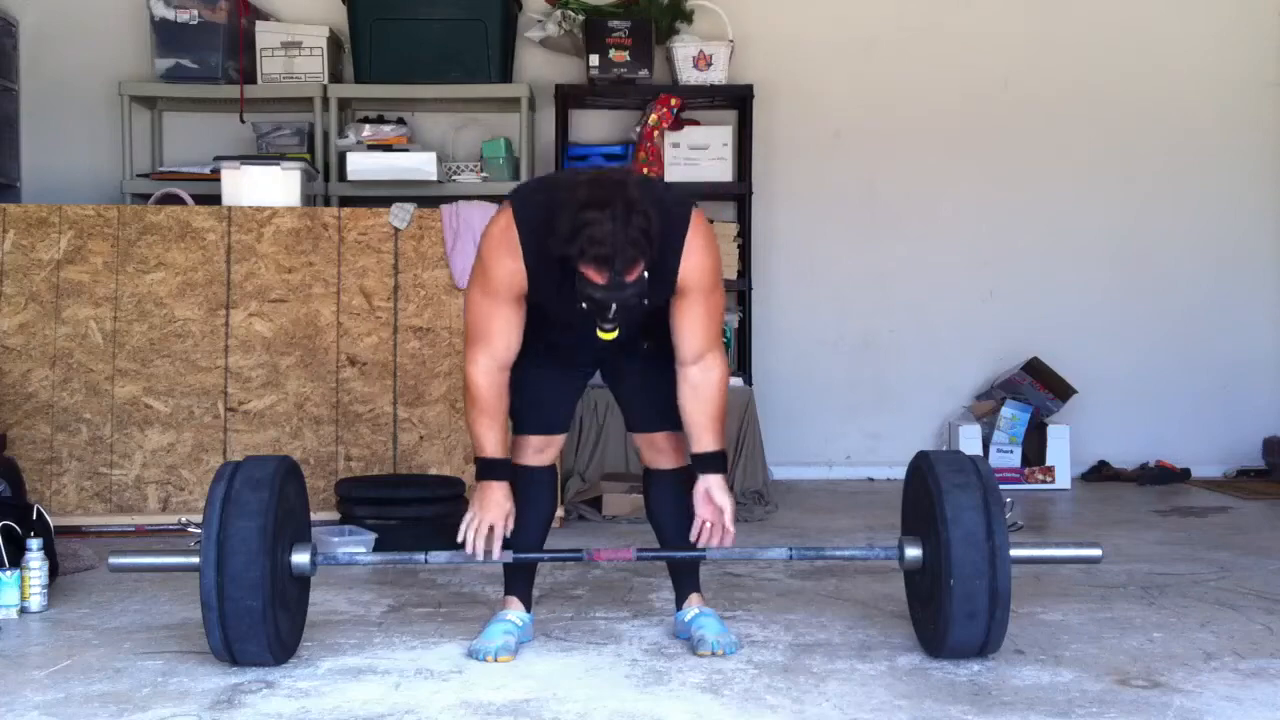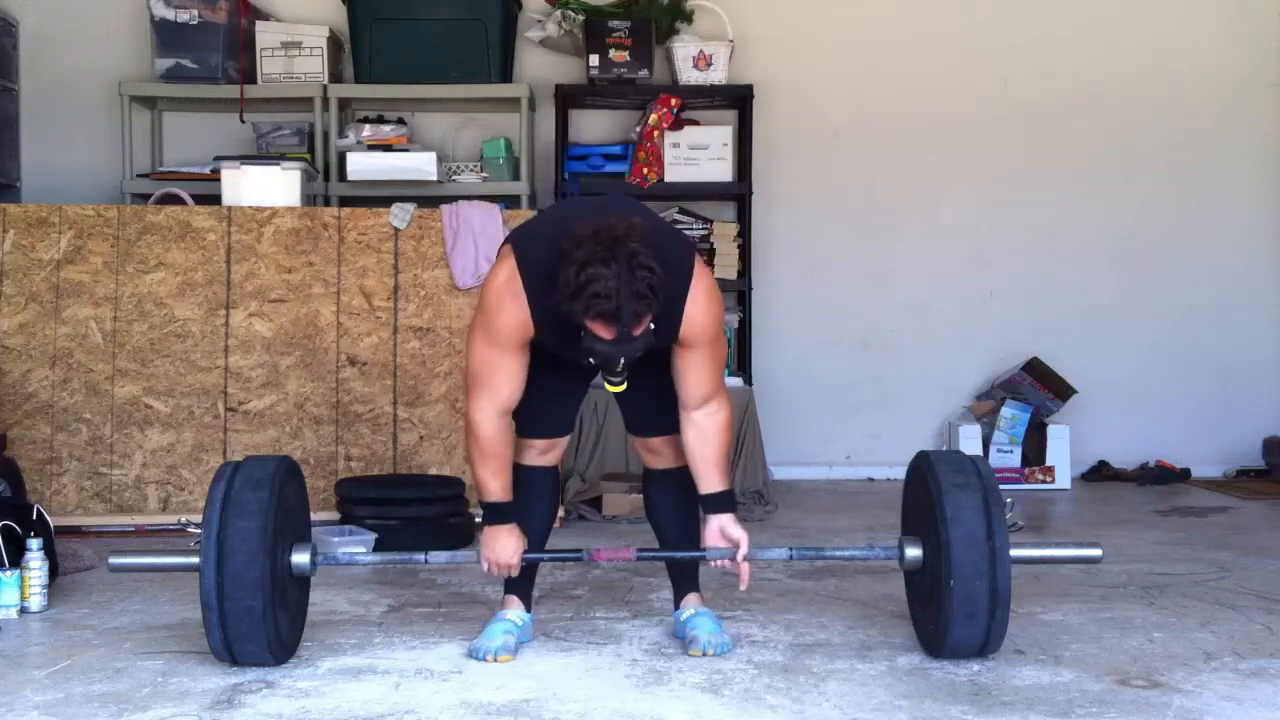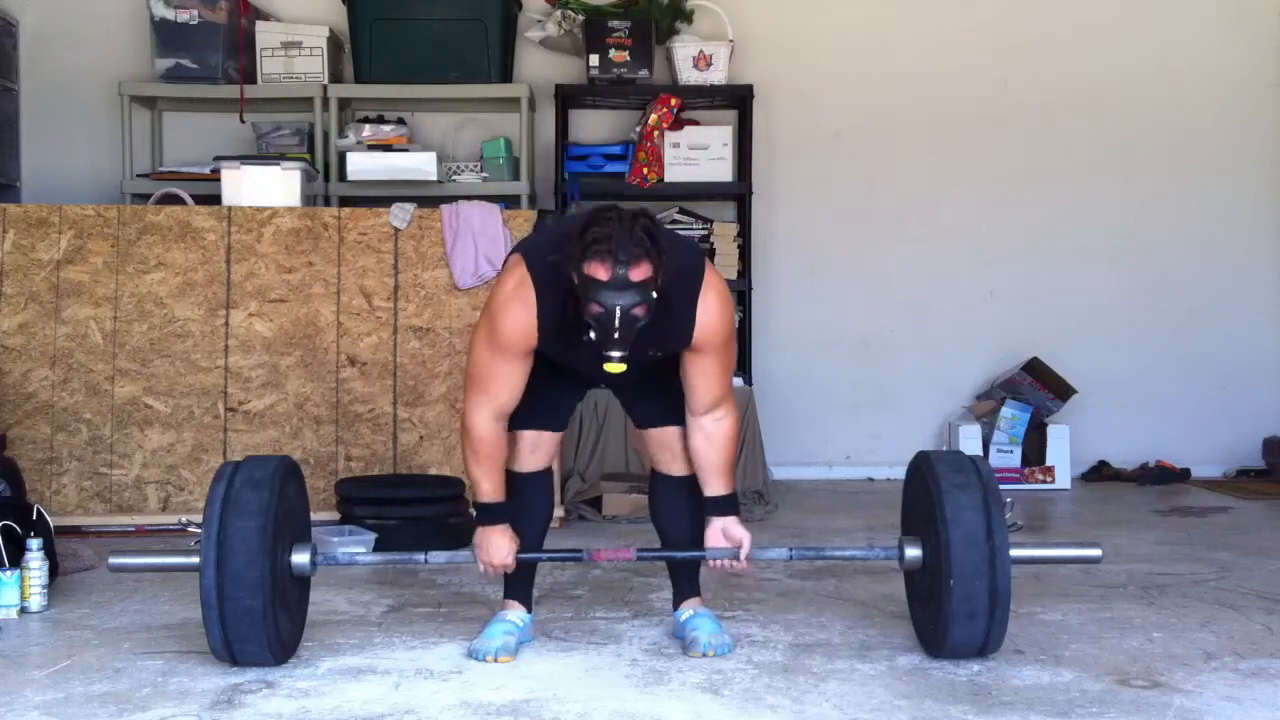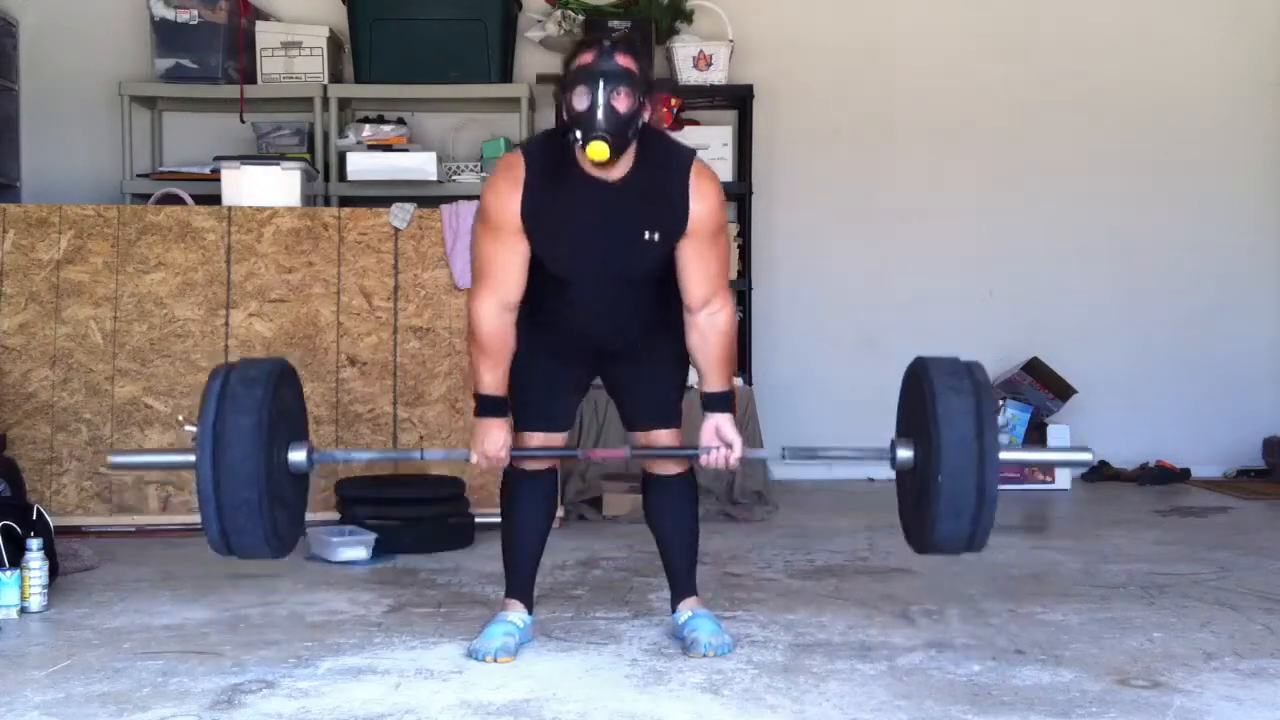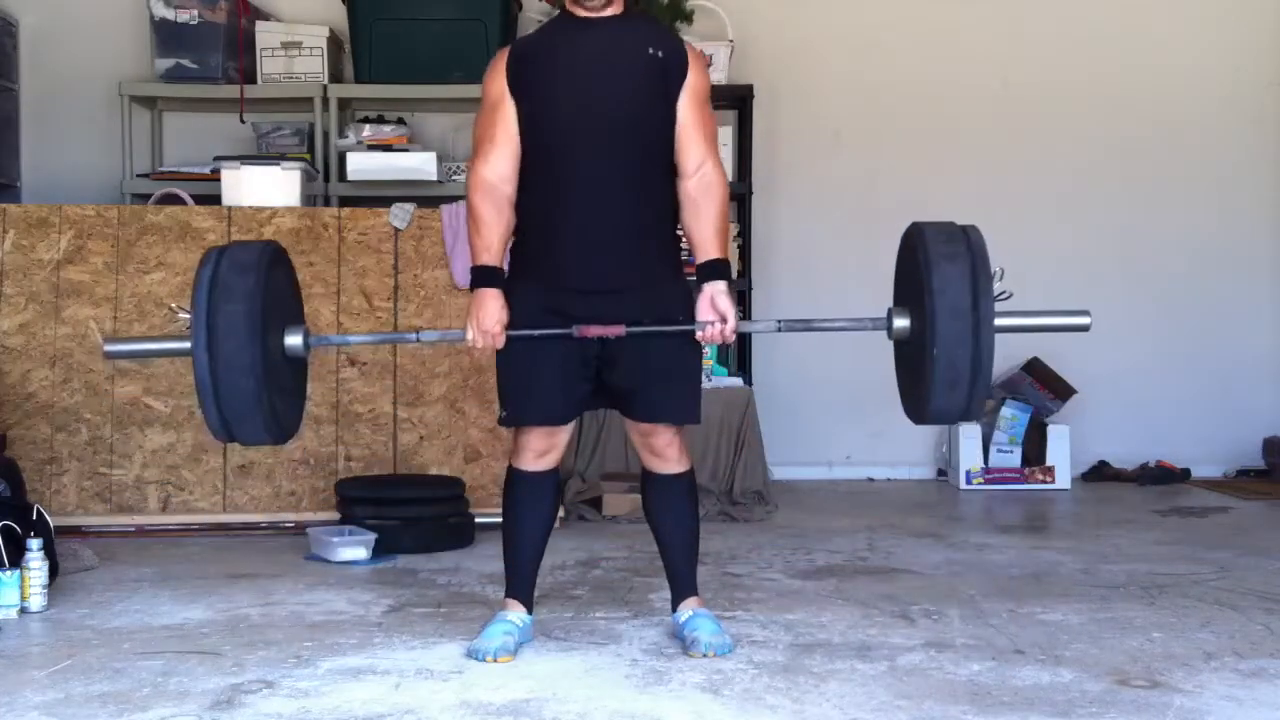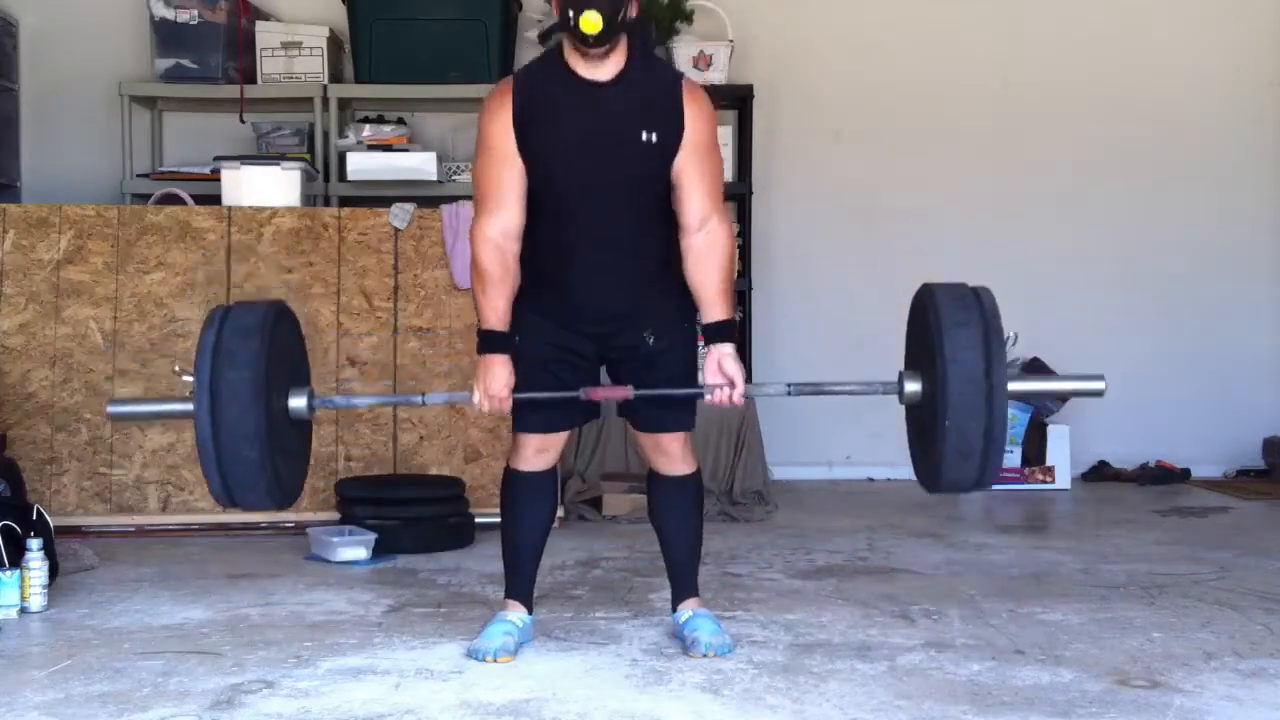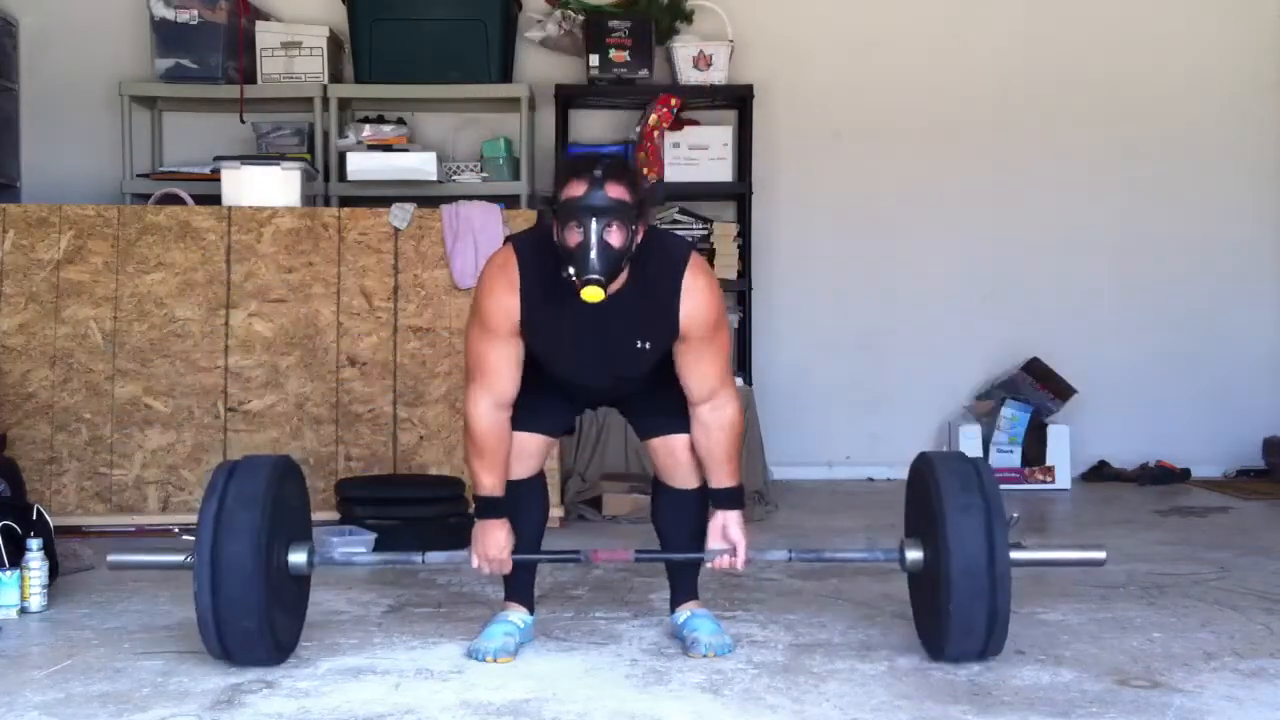
dt=0.5s
person 1, frame 1
left shoulder: (687, 238)
right shoulder: (514, 239)
left elbow: (699, 360)
right elbow: (488, 365)
left wrist: (711, 470)
right wrist: (492, 476)
left hip: (648, 331)
right hip: (547, 332)
left knee: (666, 446)
right knee: (533, 446)
left ankle: (691, 604)
right ankle: (516, 607)
person 1, frame 2
left shoulder: (691, 288)
right shoulder: (515, 286)
left elbow: (703, 407)
right elbow: (488, 412)
left wrist: (719, 509)
right wrist: (499, 519)
right hip: (550, 341)
left knee: (664, 447)
right knee: (537, 446)
left ankle: (689, 602)
right ankle: (515, 606)
person 1, frame 3
left shoulder: (703, 295)
right shoulder: (524, 291)
left elbow: (710, 411)
right elbow: (486, 413)
left wrist: (721, 509)
right wrist: (492, 518)
left knee: (675, 451)
right knee: (528, 450)
left ankle: (689, 605)
right ankle: (516, 609)
person 1, frame 4
left shoulder: (690, 183)
right shoulder: (518, 180)
left elbow: (708, 305)
right elbow: (495, 304)
left wrist: (718, 408)
right wrist: (490, 411)
left hip: (647, 333)
right hip: (549, 330)
left knee: (664, 450)
right knee: (532, 449)
left ankle: (688, 604)
right ankle: (516, 607)
person 1, frame 5
right shoulder: (518, 60)
left elbow: (699, 169)
right elbow: (493, 176)
left wrist: (714, 276)
right wrist: (486, 283)
left hip: (651, 292)
right hip: (543, 295)
left knee: (663, 444)
right knee: (536, 446)
left ankle: (689, 603)
right ankle: (516, 607)
person 1, frame 6
left shoulder: (678, 98)
right shoulder: (514, 100)
left elbow: (704, 224)
right elbow: (498, 231)
left wrist: (720, 335)
right wrist: (493, 348)
left hip: (652, 309)
right hip: (548, 313)
left knee: (670, 447)
right knee: (533, 449)
left ankle: (688, 604)
right ankle: (516, 608)
person 1, frame 7
left shoulder: (688, 281)
right shoulder: (509, 275)
left elbow: (712, 402)
right elbow: (489, 402)
left wrist: (727, 505)
right wrist: (490, 512)
left hip: (650, 374)
right hip: (548, 374)
left knee: (682, 457)
right knee: (517, 454)
left ankle: (687, 606)
right ankle: (517, 608)
